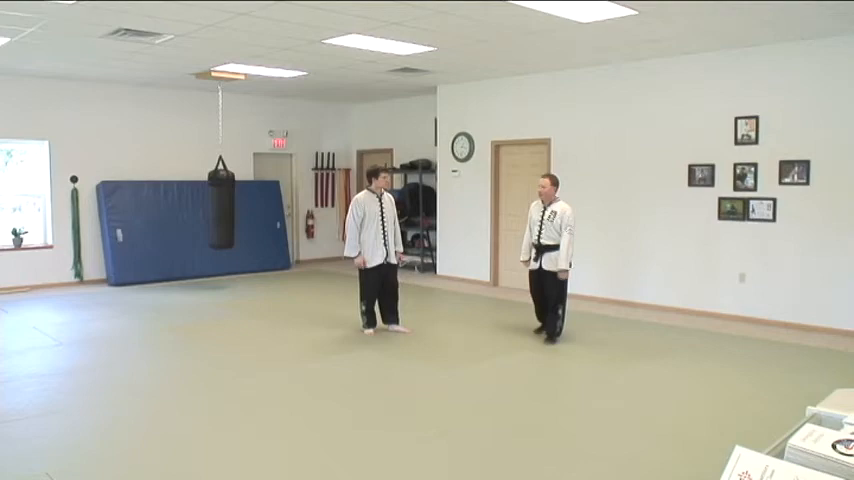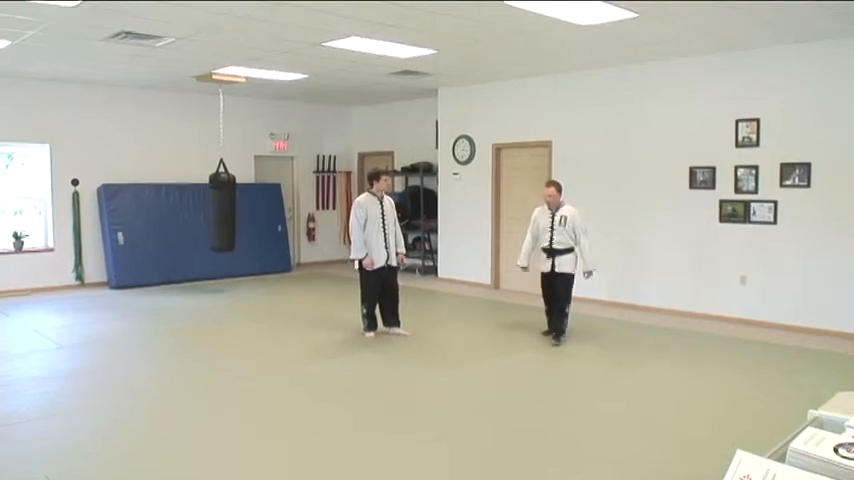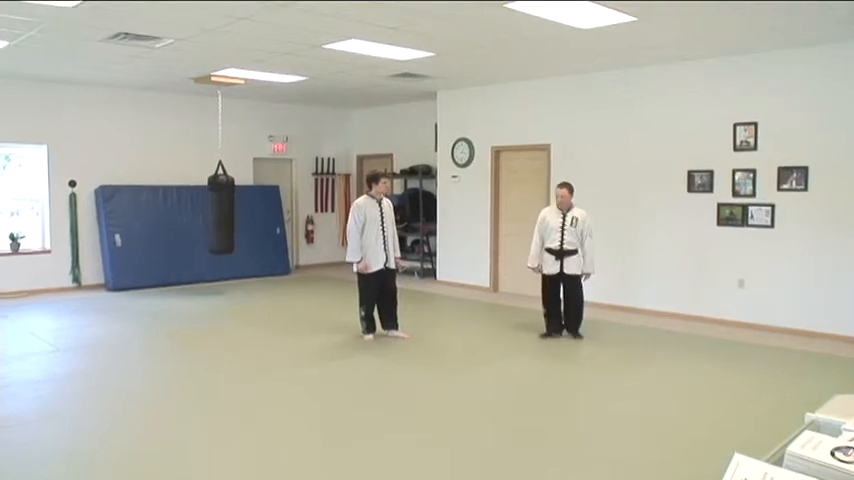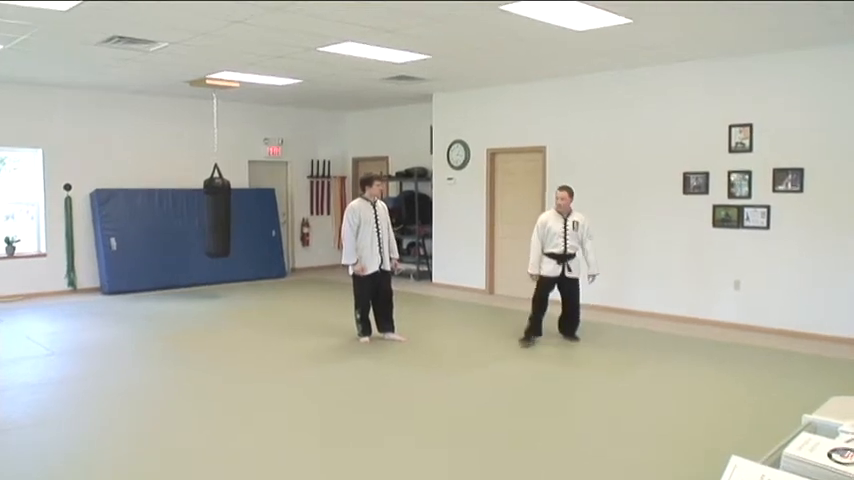
dt=0.4s
person 1, frame 1
left shoulder: (389, 199)
right shoulder: (360, 200)
right elbow: (352, 227)
left wrist: (398, 249)
right wrist: (356, 254)
left hip: (389, 254)
right hip: (369, 256)
left knee: (391, 289)
right knee: (369, 292)
left ankle: (392, 322)
right ankle: (369, 324)
person 1, frame 2
left shoulder: (389, 201)
right shoulder: (361, 202)
left elbow: (395, 227)
right elbow: (356, 231)
left wrist: (400, 250)
right wrist: (363, 255)
left hip: (389, 257)
right hip: (371, 258)
left knee: (391, 292)
right knee: (370, 295)
left ankle: (393, 325)
right ankle: (369, 327)
person 1, frame 3
left shoulder: (388, 204)
right shoulder: (360, 205)
right elbow: (354, 233)
left wrist: (396, 255)
right wrist: (358, 259)
left hip: (387, 260)
right hip: (368, 261)
left knee: (389, 295)
right knee: (368, 297)
left ankle: (391, 327)
right ankle: (368, 330)
person 1, frame 4
left shoulder: (382, 206)
right shoulder: (354, 208)
left elbow: (388, 232)
right elbow: (348, 236)
left wrist: (393, 256)
right wrist: (354, 261)
left hip: (382, 262)
right hip: (364, 263)
left knee: (385, 297)
right knee: (363, 300)
left ankle: (387, 330)
right ankle: (364, 332)
person 2, frame 1
left shoulder: (564, 210)
right shoulder: (534, 207)
left elbow: (567, 238)
right elbow: (529, 232)
left wrist: (563, 265)
right wrist: (525, 255)
left hip: (554, 258)
right hip: (537, 256)
left knee: (555, 297)
right knee: (537, 294)
left ankle: (553, 332)
right ankle: (546, 323)
person 2, frame 2
left shoulder: (572, 213)
right shoulder: (538, 213)
left elbow: (582, 239)
right elbow: (531, 237)
left wrist: (587, 264)
right wrist: (524, 260)
left hip: (565, 260)
right hip: (547, 260)
left knee: (562, 297)
right knee: (549, 296)
left ankle: (558, 333)
right ankle: (553, 327)
person 2, frame 3
left shoulder: (581, 215)
right shoulder: (546, 213)
left elbow: (587, 242)
right elbow: (538, 238)
left wrist: (587, 266)
right wrist: (534, 261)
left hip: (572, 262)
right hip: (550, 261)
left knee: (575, 298)
right knee: (549, 297)
left ankle: (572, 328)
right ankle: (554, 328)
person 2, frame 4
left shoulder: (580, 219)
right shoulder: (545, 218)
left elbow: (587, 245)
right elbow: (536, 243)
left wrist: (592, 268)
right wrist: (533, 268)
left hip: (570, 266)
right hip: (549, 264)
left knee: (572, 302)
right knee: (540, 299)
left ankle: (568, 331)
right ankle: (531, 333)
